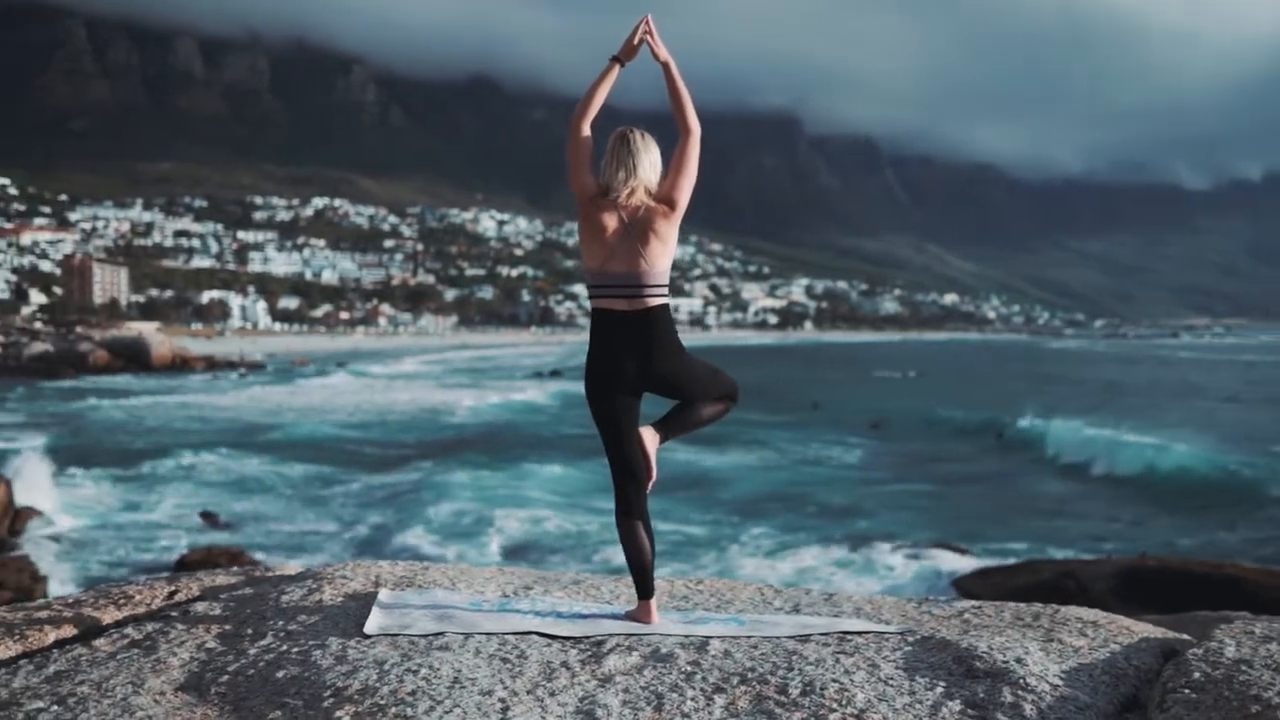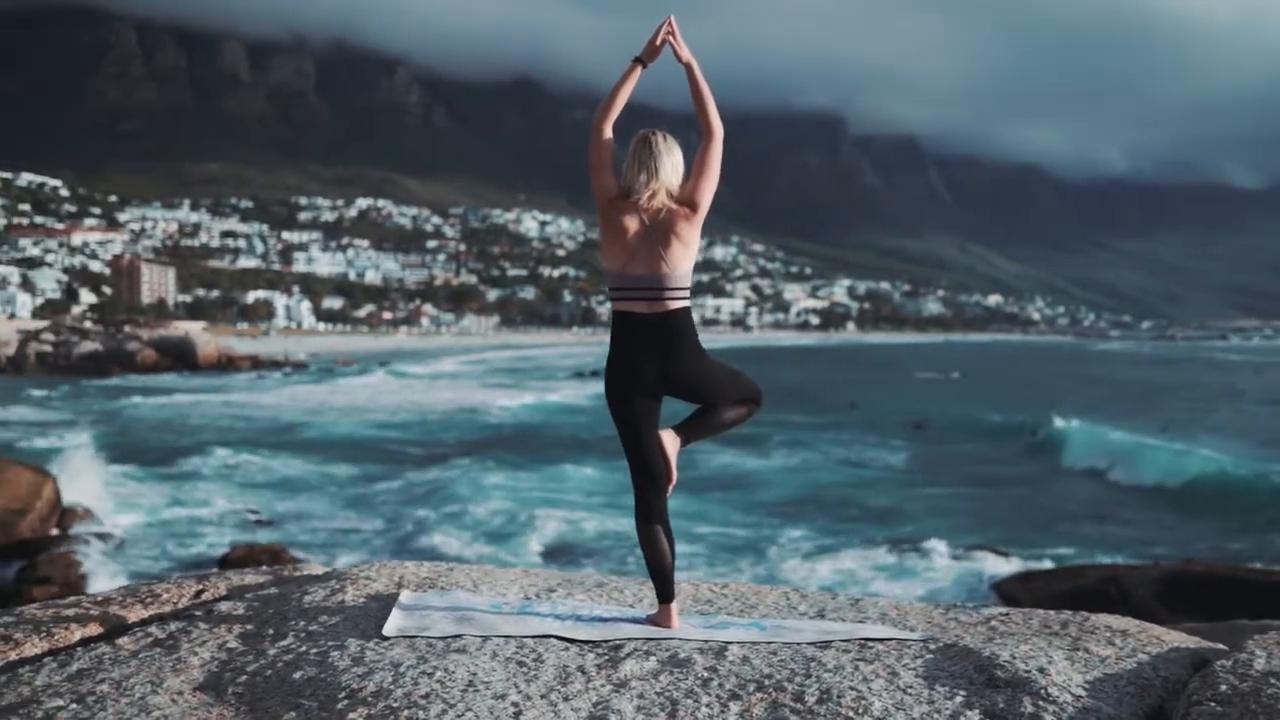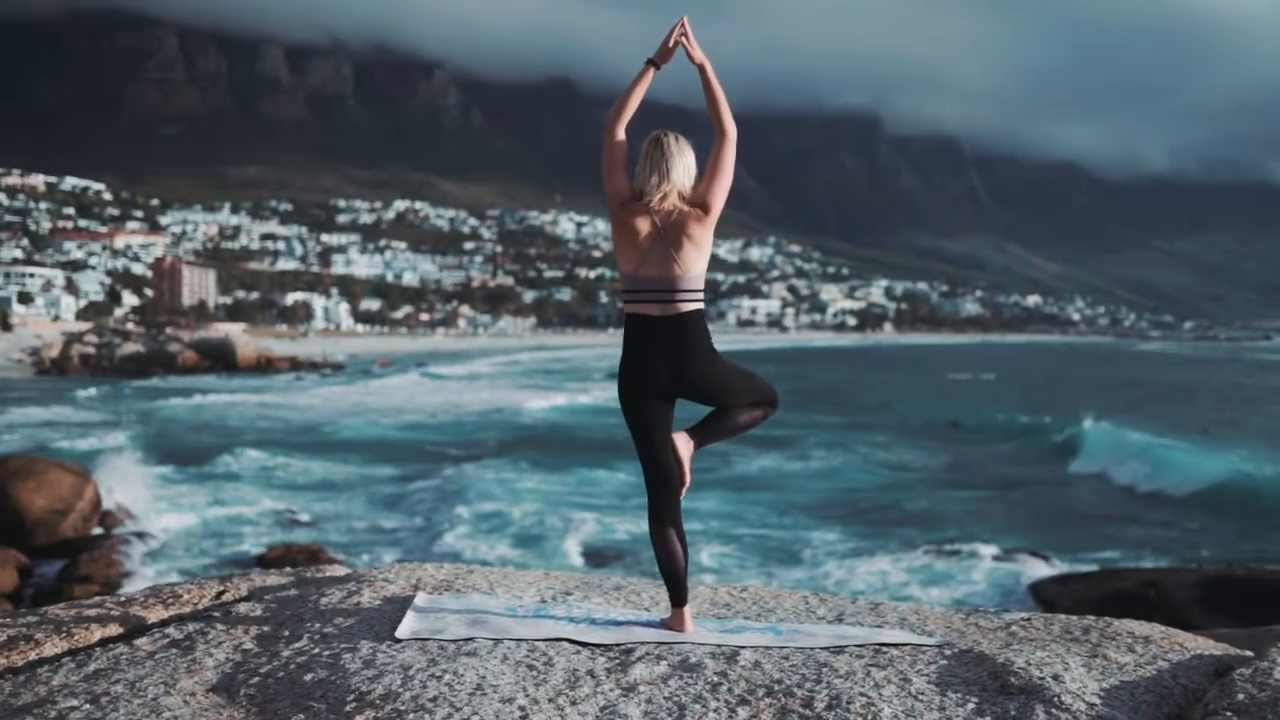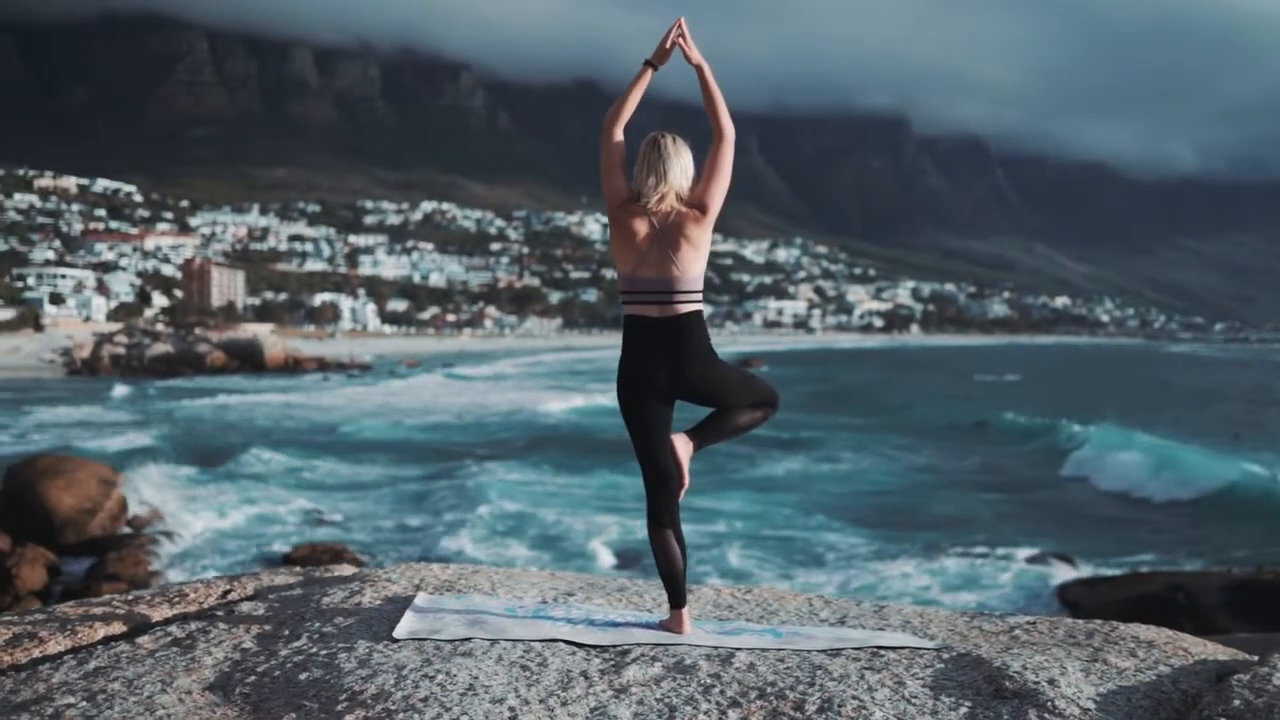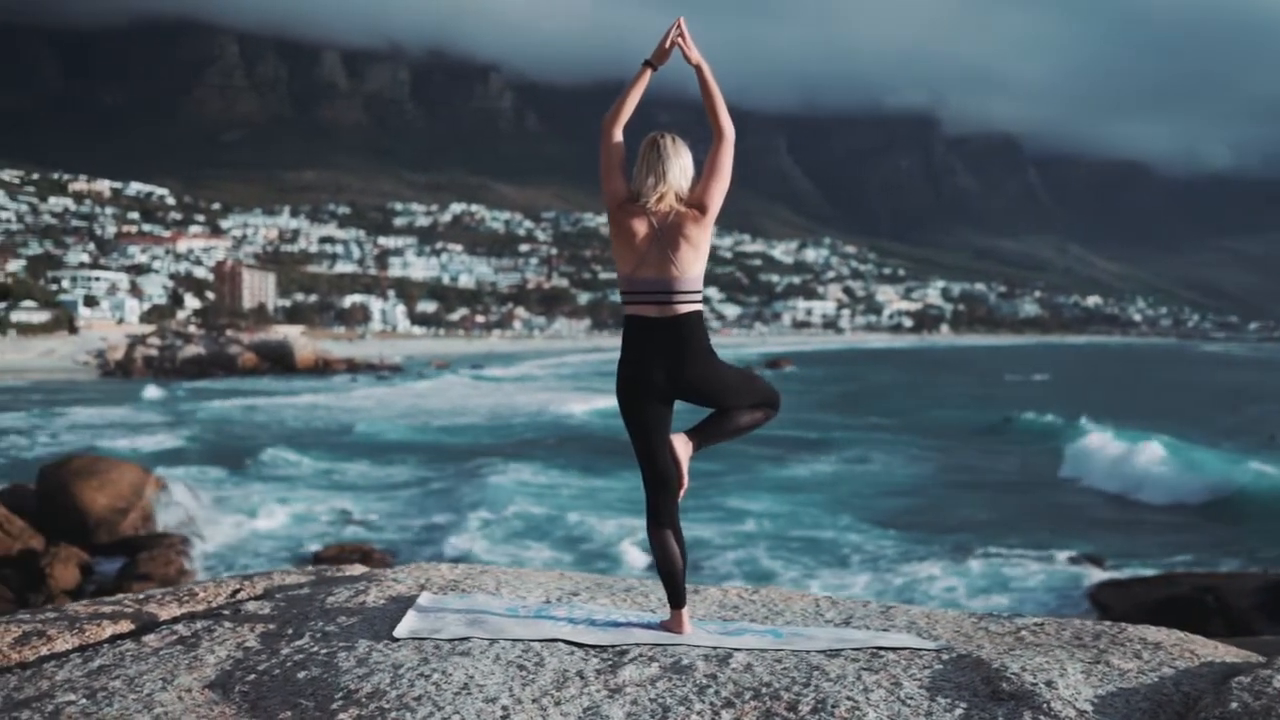
dt=0.5s
person 1, frame 1
left shoulder: (591, 211)
right shoulder: (667, 212)
left elbow: (579, 126)
right elbow: (692, 131)
left wrist: (621, 59)
right wrist: (664, 59)
left hip: (607, 357)
right hip: (658, 351)
left knee: (628, 488)
right knee: (725, 391)
left ankle: (646, 606)
right ankle: (657, 434)
person 1, frame 2
left shoulder: (612, 214)
right shoulder: (688, 216)
left elbow: (601, 128)
right elbow: (715, 133)
left wrist: (642, 61)
right wrist: (687, 61)
left hip: (627, 360)
right hip: (678, 354)
left knee: (648, 491)
right knee: (748, 395)
left ankle: (667, 610)
right ankle: (678, 437)
person 1, frame 3
left shoulder: (624, 216)
right shoulder: (701, 217)
left elbow: (613, 131)
right elbow: (728, 134)
left wrist: (655, 62)
right wrist: (700, 62)
left hip: (640, 362)
right hip: (691, 357)
left knee: (661, 493)
right knee: (764, 398)
left ankle: (680, 613)
right ankle: (691, 439)
person 1, frame 4
left shoulder: (622, 217)
right shoulder: (698, 218)
left elbow: (611, 131)
right elbow: (726, 133)
left wrist: (652, 64)
right wrist: (697, 63)
left hip: (639, 363)
right hip: (690, 359)
left knee: (660, 494)
right knee: (764, 398)
left ankle: (678, 615)
right ankle: (691, 441)
person 1, frame 5
left shoulder: (621, 217)
right shoulder: (699, 218)
left elbow: (610, 132)
right elbow: (725, 134)
left wrist: (651, 64)
right wrist: (697, 63)
left hip: (639, 364)
right hip: (690, 358)
left knee: (660, 495)
right knee: (766, 400)
left ankle: (679, 616)
right ankle: (690, 442)
